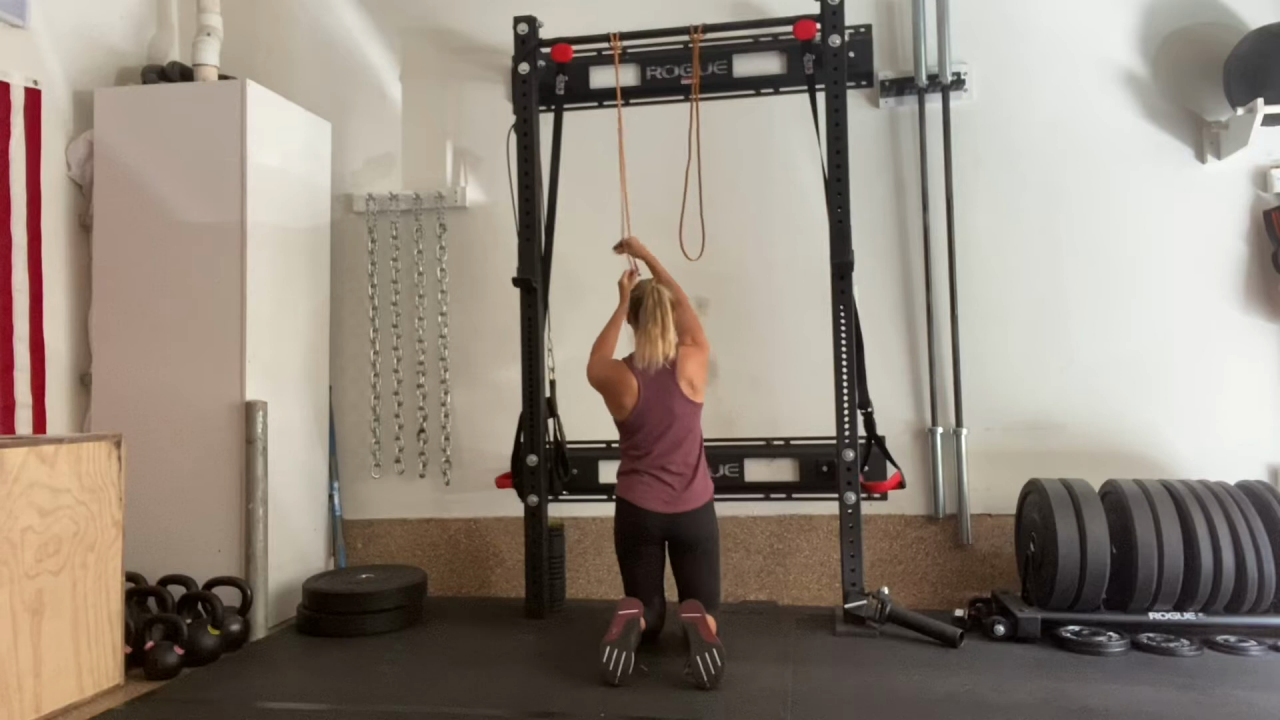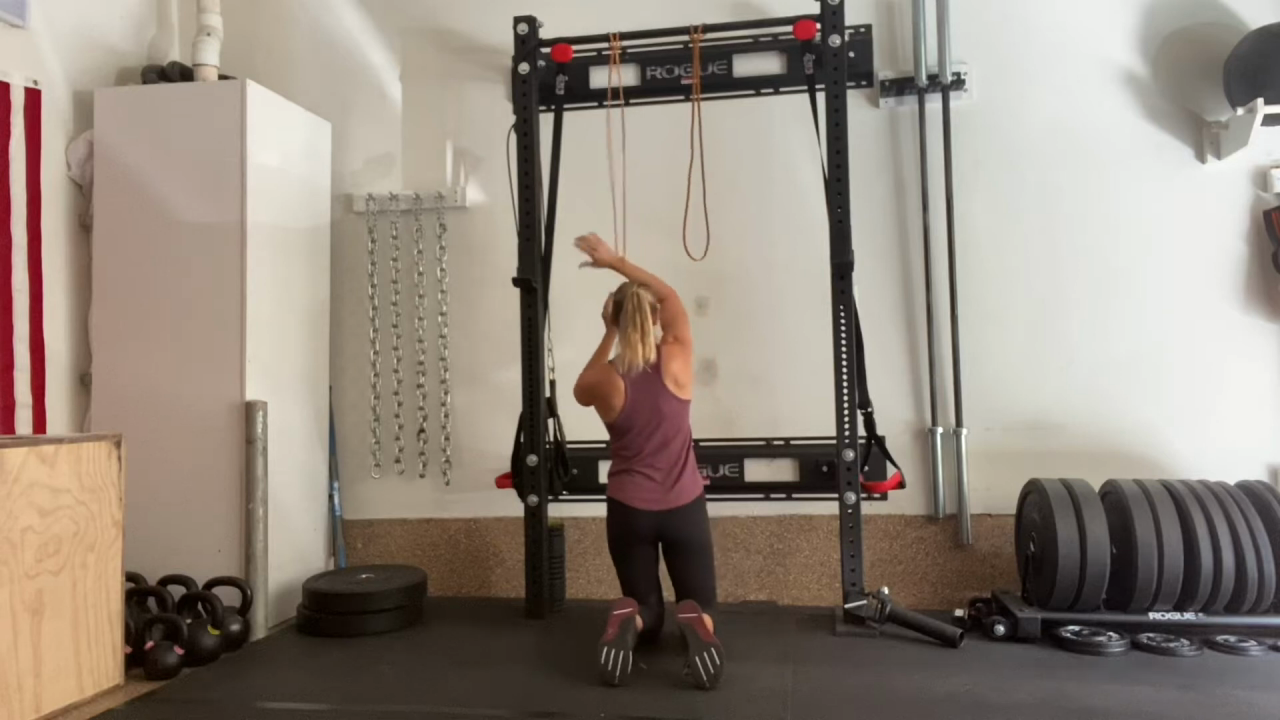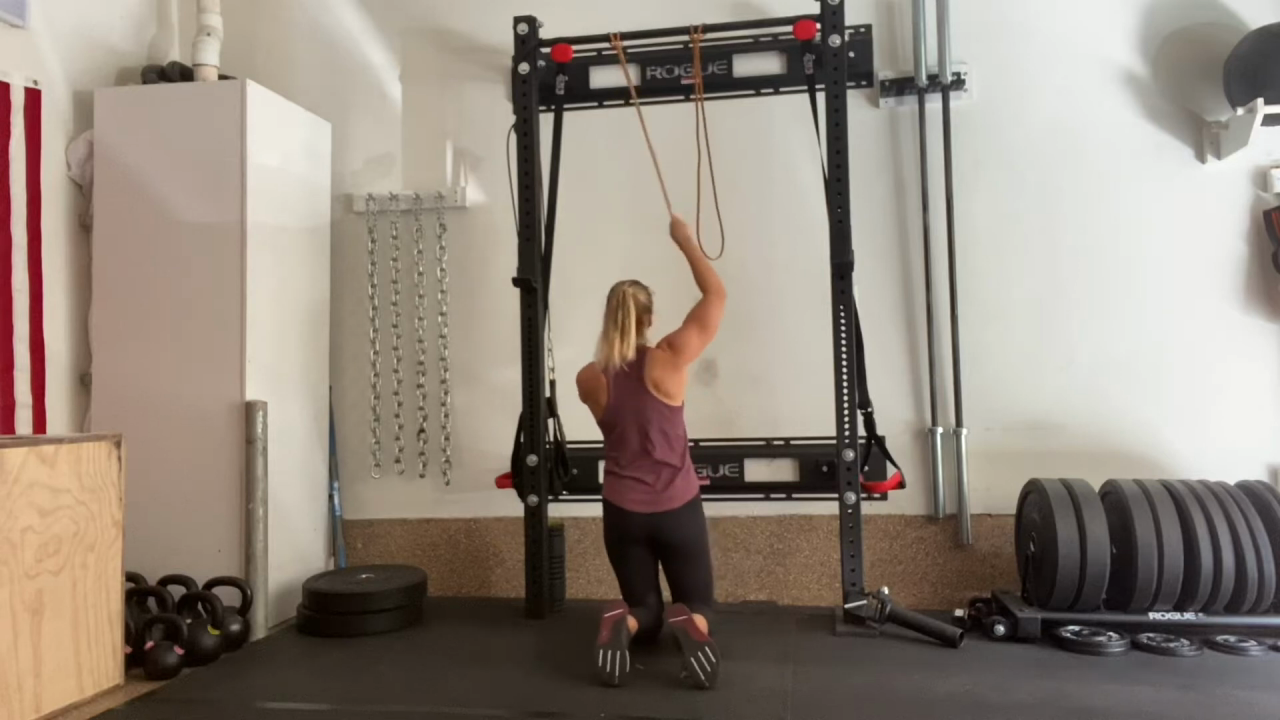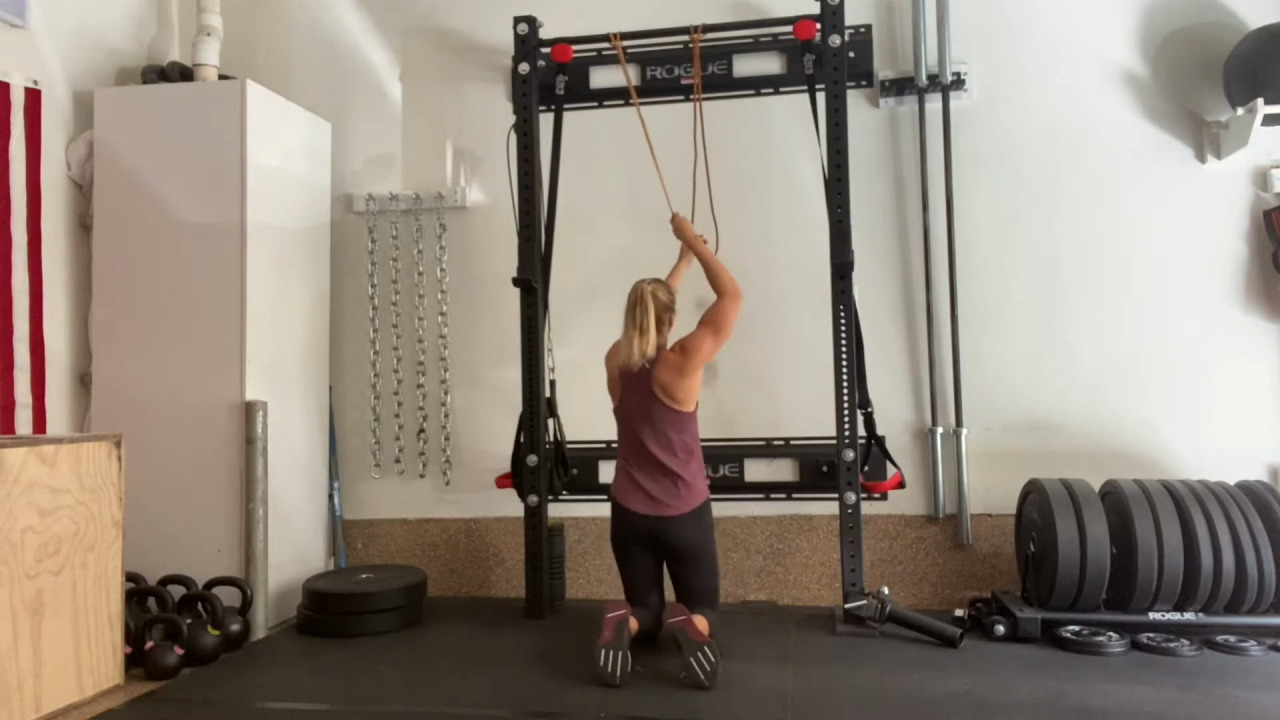
dt=0.4s
person 1, frame 1
left shoulder: (617, 378)
right shoulder: (694, 360)
left elbow: (596, 362)
right elbow: (682, 301)
left wrist: (622, 302)
right wrist: (646, 255)
left hip: (638, 510)
right hip: (693, 509)
left knee: (647, 607)
right knee: (704, 604)
left ankle: (631, 622)
right ankle: (697, 623)
person 1, frame 2
left shoulder: (603, 381)
right shoulder: (677, 359)
right elbow: (669, 295)
left wrist: (609, 334)
right wrist: (616, 261)
left hip: (629, 510)
right hip: (684, 507)
left knee: (647, 611)
right knee: (700, 602)
left ankle: (628, 622)
right ankle: (693, 623)
person 1, frame 3
left shoulder: (590, 378)
right shoulder: (669, 361)
right elbow: (716, 297)
left wrist: (615, 351)
right wrist: (684, 241)
left hip: (623, 513)
right hip: (678, 509)
left knee: (645, 612)
right knee: (697, 604)
left ankle: (622, 624)
right ankle: (689, 625)
person 1, frame 4
left shoulder: (615, 363)
right shoulder: (682, 363)
left elbow: (647, 314)
right elbow: (731, 296)
left wrist: (683, 261)
right wrist: (692, 241)
left hip: (630, 512)
right hip: (685, 513)
left knee: (647, 613)
right knee: (702, 606)
left ankle: (625, 624)
right ankle: (689, 625)
